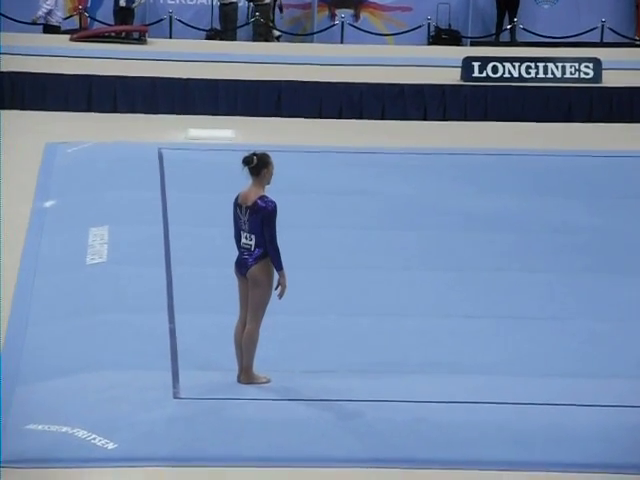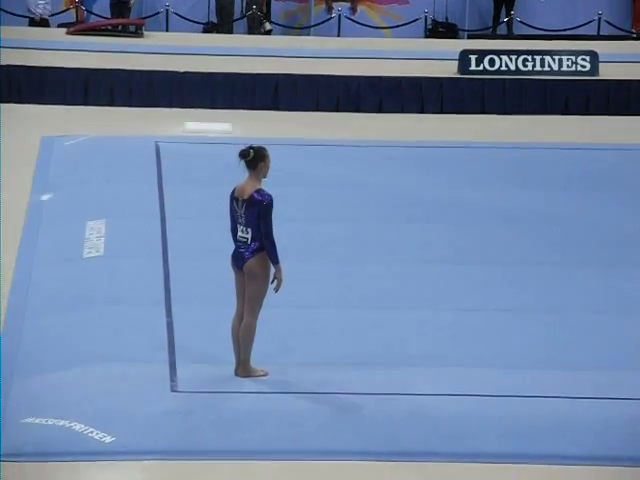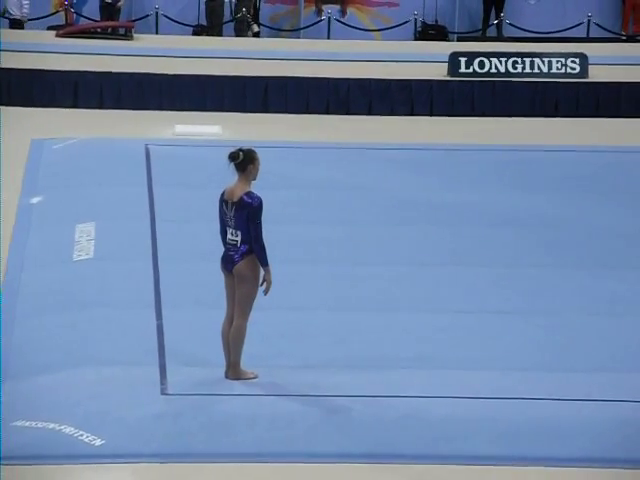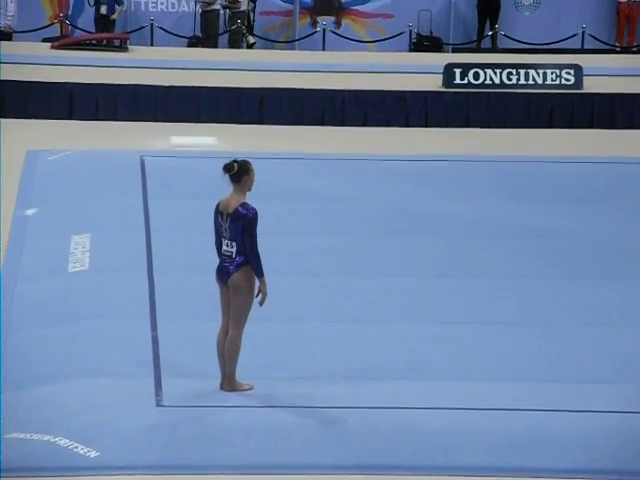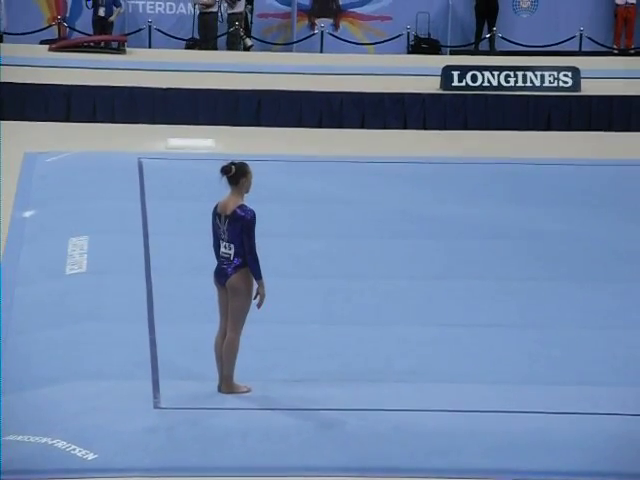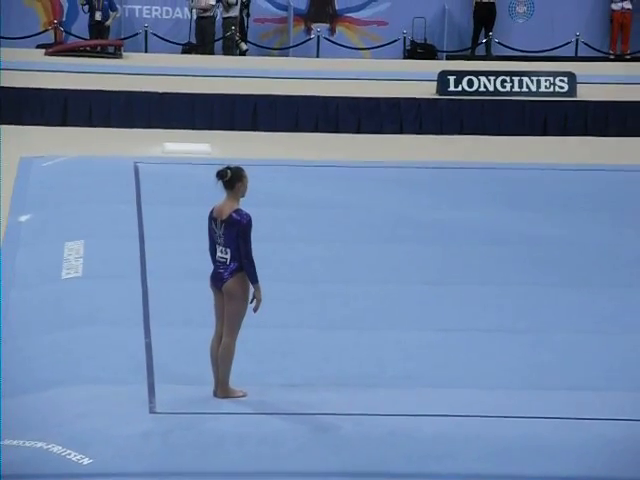
dt=0.3s
person 1, frame 1
left shoulder: (238, 198)
right shoulder: (267, 205)
left elbow: (237, 234)
right elbow: (271, 242)
right wrist: (281, 274)
left hip: (241, 262)
right hip: (259, 266)
left knee: (243, 318)
right knee: (253, 322)
left ankle: (242, 370)
right ankle: (247, 373)
person 1, frame 2
left shoulder: (235, 192)
right shoulder: (264, 198)
left elbow: (233, 228)
right elbow: (267, 236)
right wrist: (277, 267)
left hip: (238, 255)
right hip: (256, 260)
left knee: (240, 312)
right knee: (251, 315)
left ankle: (239, 363)
right ankle: (245, 366)
person 1, frame 3
left shoulder: (224, 195)
right shoulder: (253, 200)
left elbow: (223, 231)
right elbow: (257, 239)
right wrist: (267, 270)
left hip: (227, 258)
right hip: (245, 262)
left knee: (230, 315)
right knee: (241, 318)
left ankle: (229, 366)
right ankle: (235, 369)
person 1, frame 4
left shoulder: (219, 206)
right shoulder: (248, 211)
left elbow: (217, 242)
right elbow: (252, 250)
right wrist: (262, 281)
left hip: (222, 270)
right hip: (240, 273)
left knee: (225, 326)
right knee: (236, 329)
left ankle: (225, 378)
right ankle: (230, 381)
person 1, frame 5
left shoulder: (217, 208)
right shoulder: (246, 213)
left elbow: (216, 244)
right elbow: (250, 251)
right wrist: (260, 283)
left hip: (220, 272)
right hip: (238, 275)
left knee: (223, 328)
right knee: (233, 331)
left ankle: (222, 380)
right ankle: (228, 383)
person 1, frame 6
left shoulder: (213, 212)
right shoulder: (242, 218)
left elbow: (212, 249)
right elbow: (246, 255)
right wrist: (256, 287)
left hip: (217, 276)
right hip: (235, 280)
left knee: (219, 332)
right knee: (229, 336)
left ankle: (218, 385)
right ankle: (224, 388)
